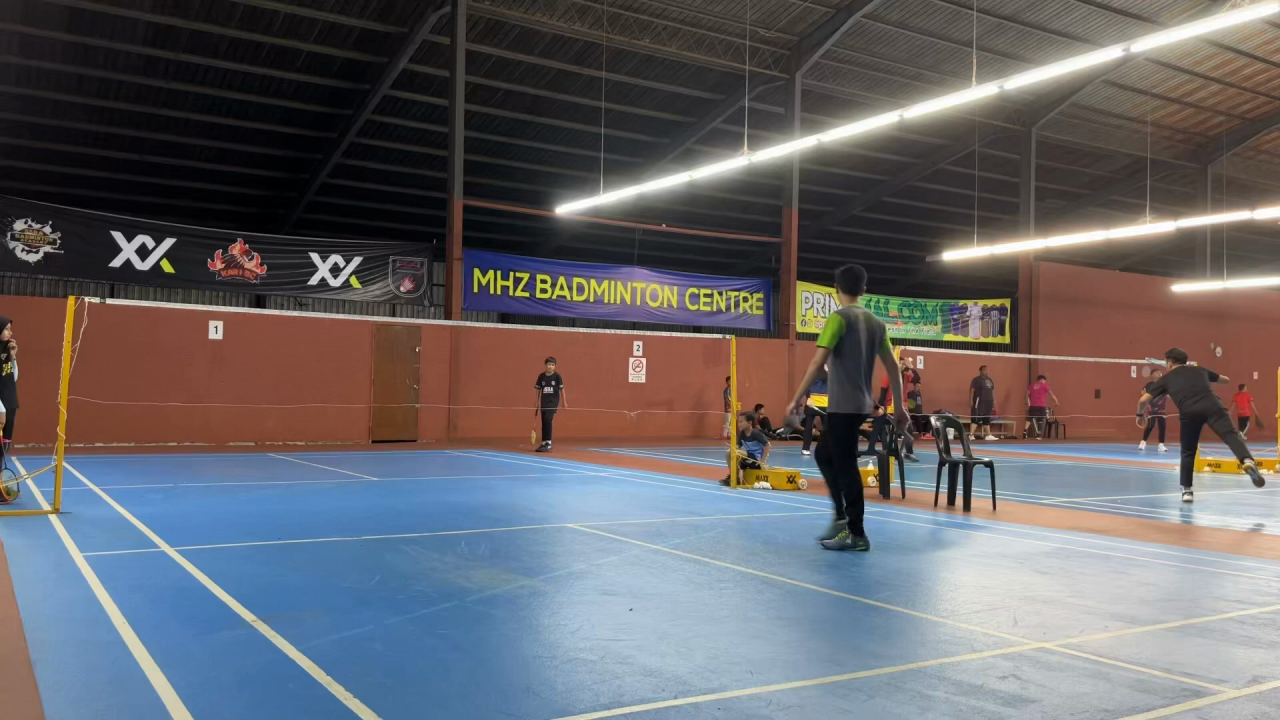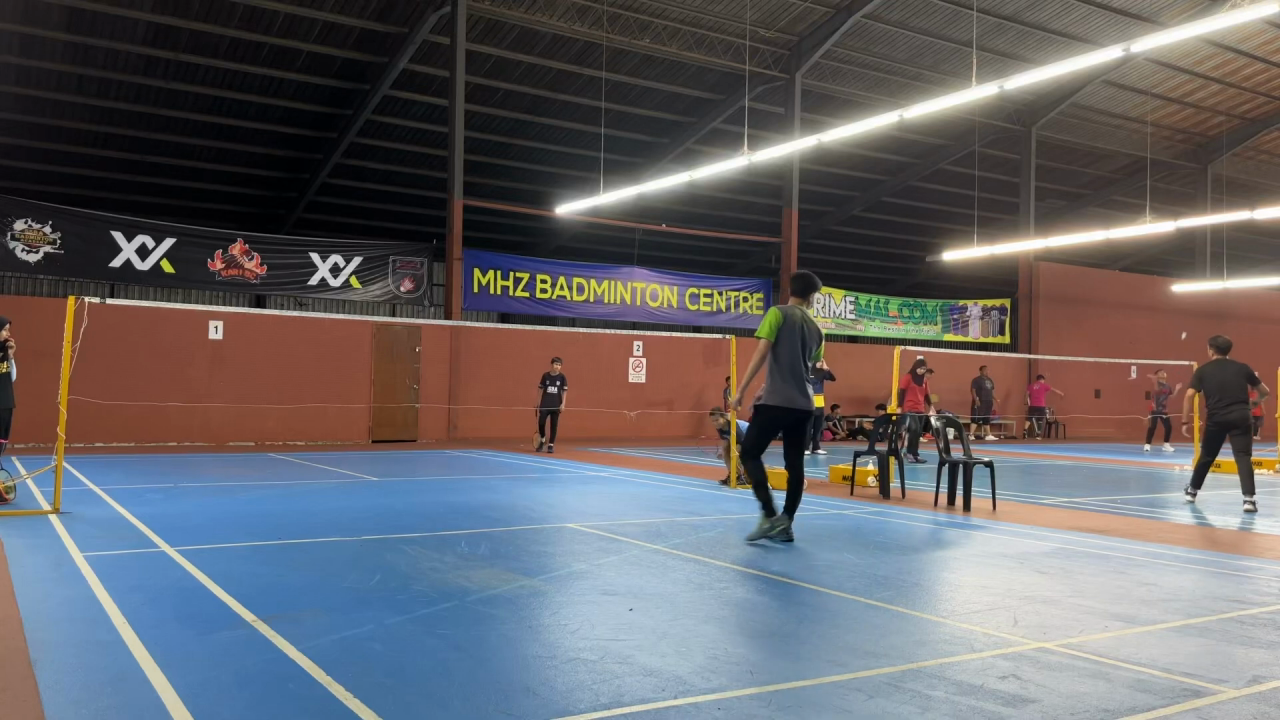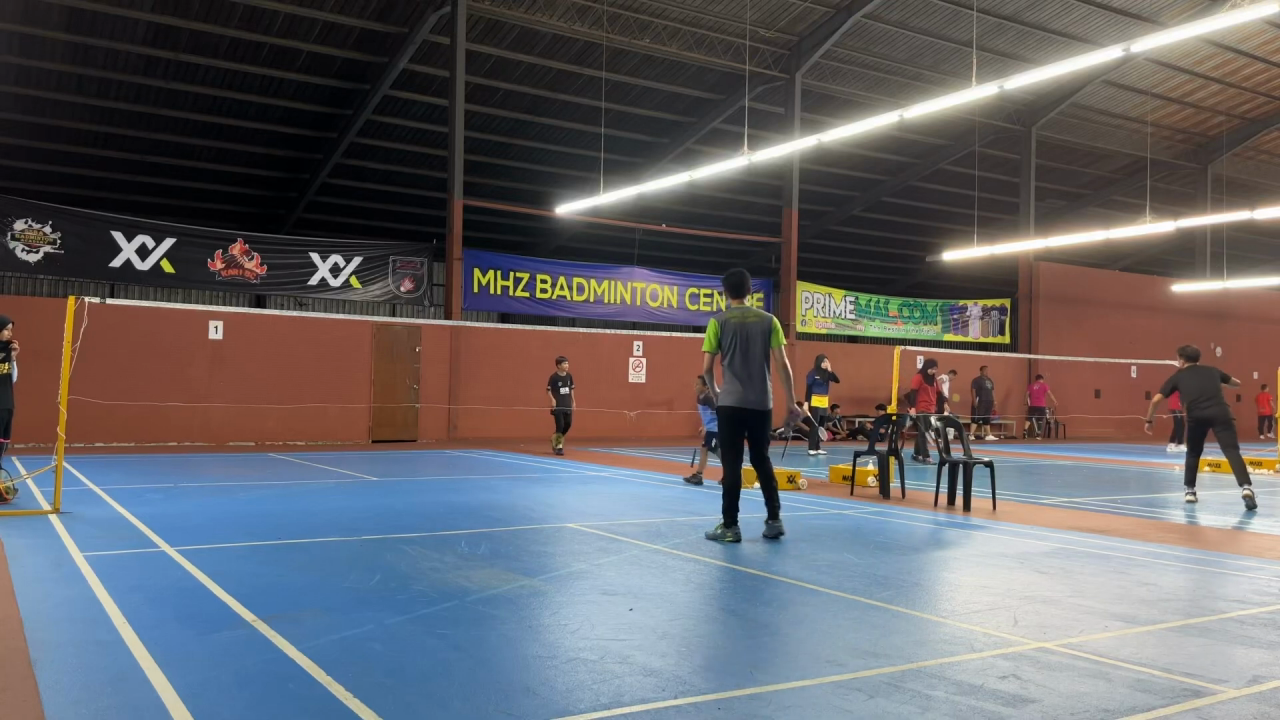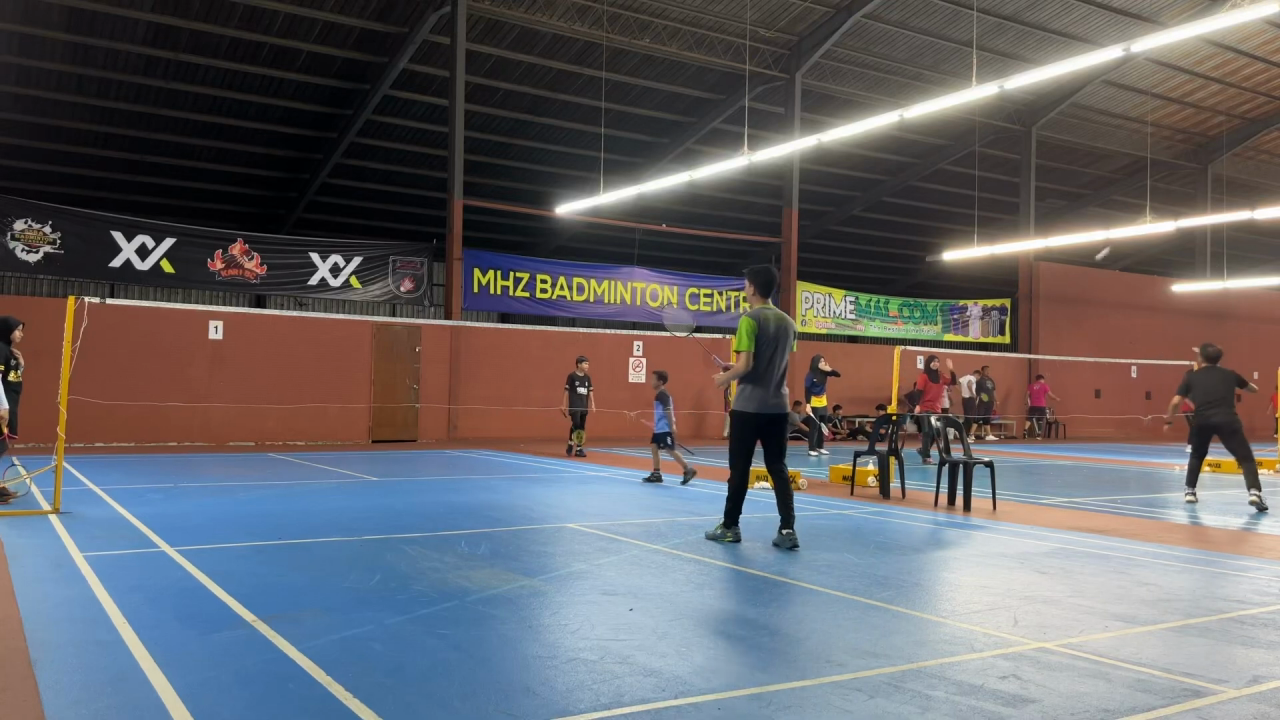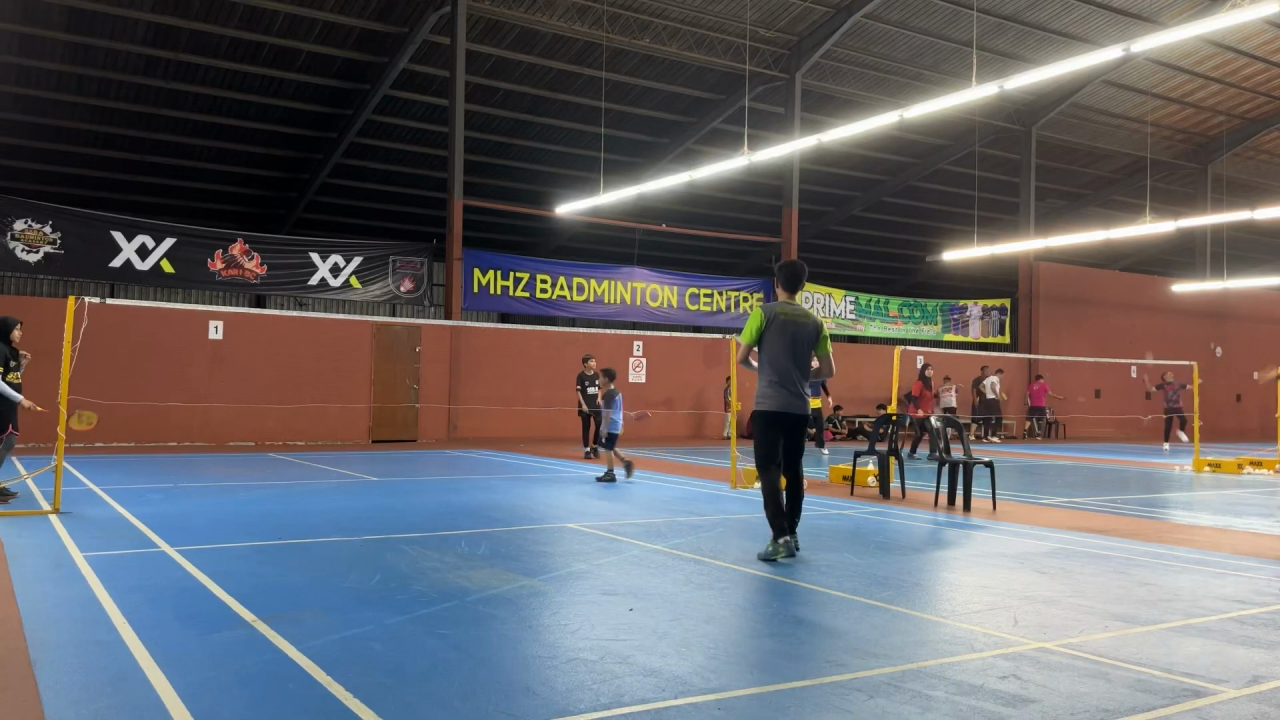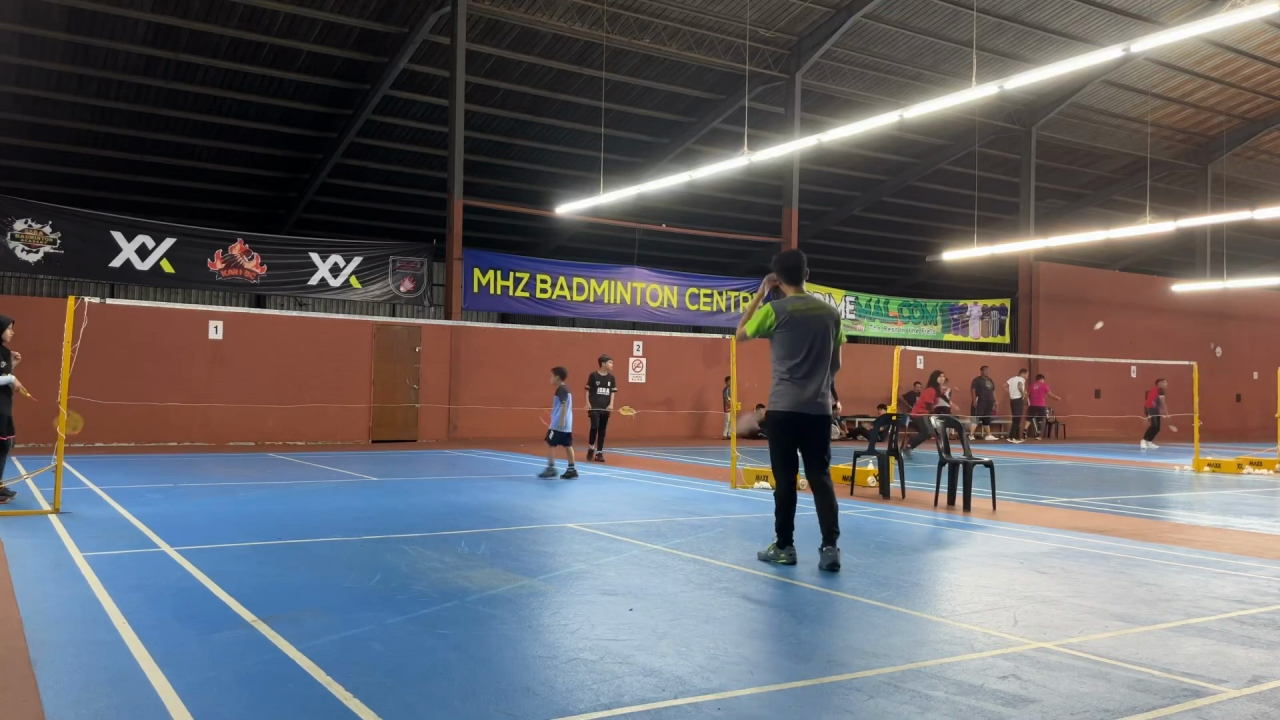
dt=0.7s
person 1, frame 1
left shoulder: (839, 318)
right shoulder: (876, 323)
left elbow: (818, 362)
right elbow: (892, 367)
left wrist: (797, 398)
right wrist: (899, 407)
left hip: (842, 407)
right hip: (860, 405)
left knee: (846, 468)
right knee: (825, 457)
left ankle: (856, 534)
right ankle: (842, 517)
person 1, frame 2
left shoulder: (778, 314)
right shoulder: (816, 328)
left elbow: (761, 354)
left wrist: (740, 390)
left hip: (777, 402)
right hip: (805, 405)
left knee: (749, 454)
right knee: (795, 465)
left ankle: (771, 515)
right ankle: (784, 523)
person 1, frame 3
left shoulder: (718, 322)
right shoulder: (768, 321)
left elbow: (707, 367)
right elbow: (782, 365)
left wrist: (715, 391)
right wrist: (791, 402)
left hip: (731, 403)
right hip: (761, 404)
left knee: (732, 465)
right knee: (762, 461)
left ankle: (730, 525)
right ankle: (774, 520)
person 1, frame 4
left shoulder: (750, 319)
right shoulder: (788, 323)
left elbow: (745, 366)
left wrist: (725, 378)
left hip: (750, 407)
right hip: (779, 407)
left knee: (740, 468)
right knee: (778, 468)
left ankle: (730, 526)
right ankle: (787, 529)
person 1, frame 5
left shoulder: (764, 313)
right shoulder: (814, 322)
left elbow: (742, 358)
right elbow: (827, 371)
left hip: (769, 406)
right hip: (799, 408)
left knee: (769, 472)
right knee: (794, 472)
left ankle: (781, 538)
right ankle: (791, 533)
person 1, frame 6
left shoulder: (775, 310)
right shoulder: (830, 313)
left elbow: (741, 333)
right elbow: (836, 365)
left wrist: (759, 295)
left hip: (784, 407)
right hip: (819, 408)
left knee: (786, 478)
right knee: (820, 476)
left ankle: (784, 546)
right ankle: (830, 546)
